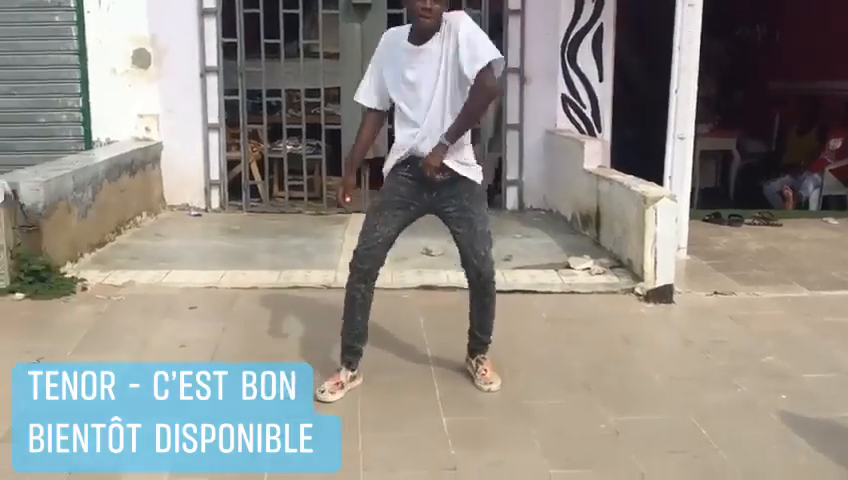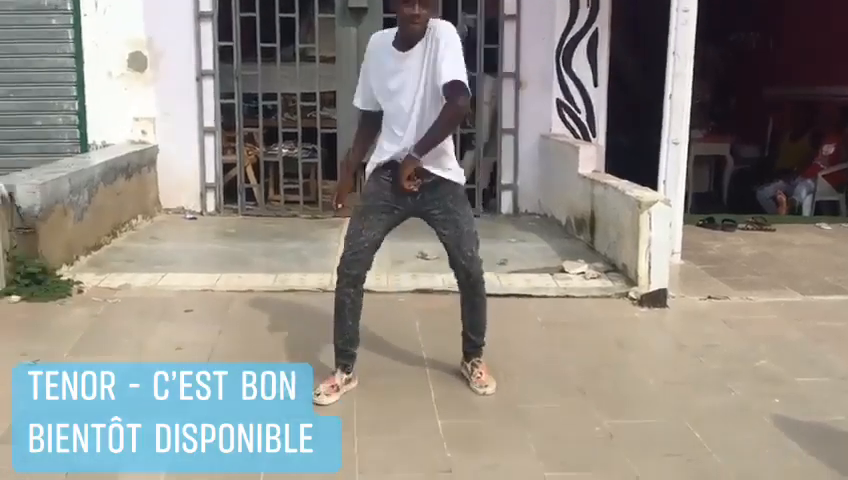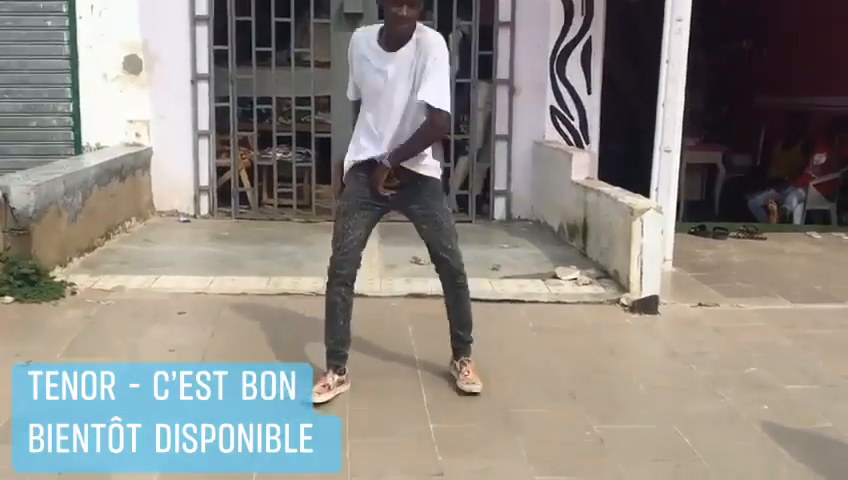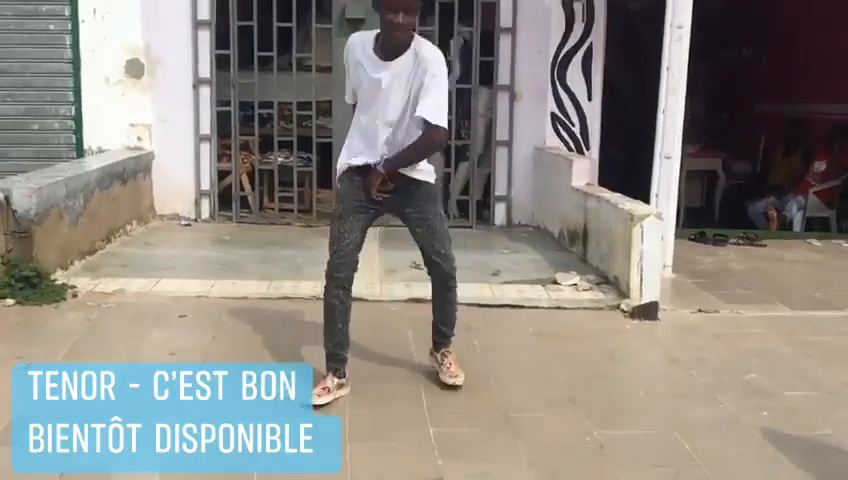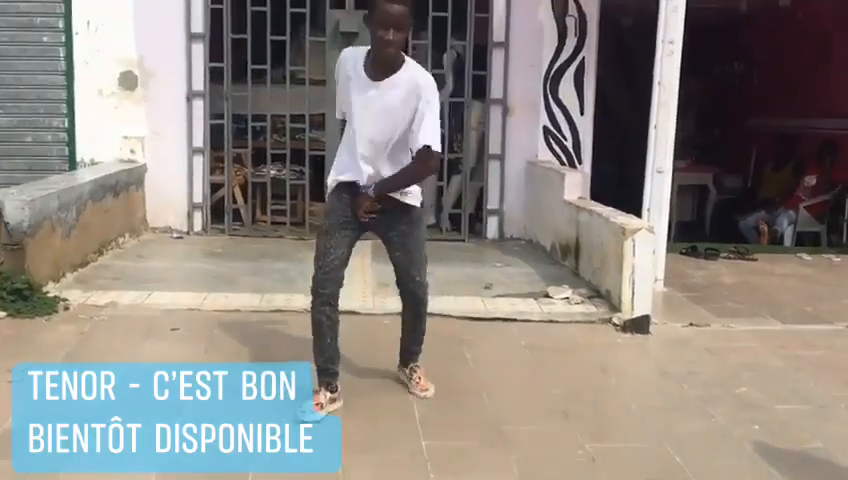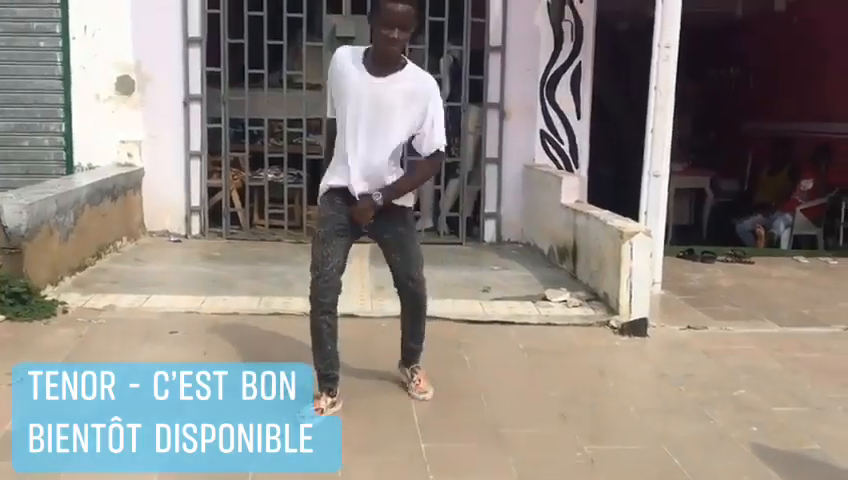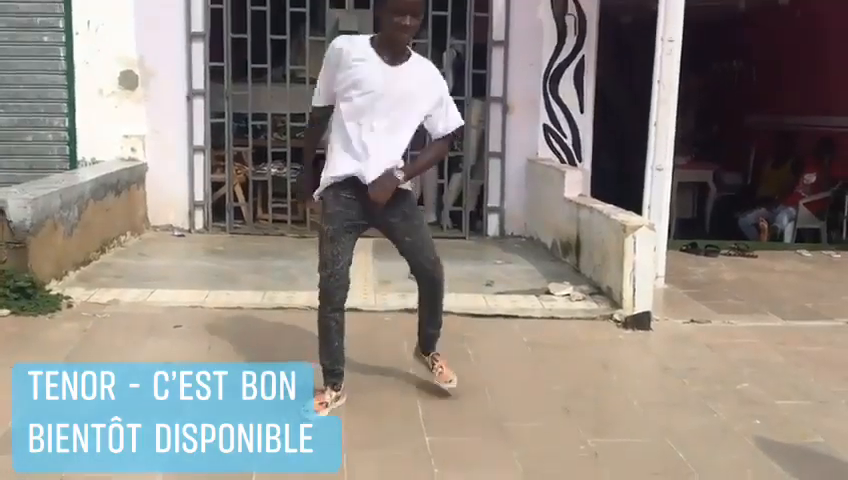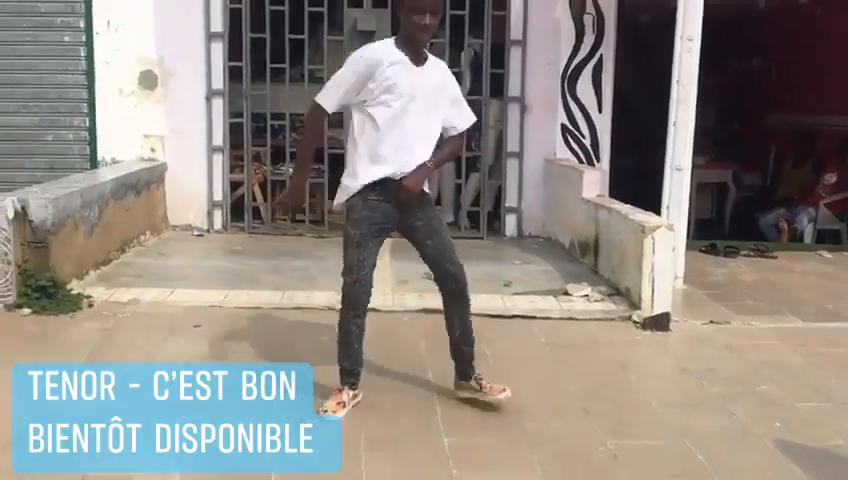
dt=0.1s
person 1, frame 1
right shoulder: (389, 43)
left elbow: (491, 82)
right elbow: (375, 110)
left wrist: (445, 144)
right wrist: (351, 168)
left hip: (456, 172)
right hip: (405, 170)
left knee: (481, 268)
right knee: (363, 262)
left ankle: (478, 354)
right ankle: (349, 366)
person 1, frame 2
left shoulder: (443, 36)
right shoulder: (377, 44)
left elbow: (458, 101)
left wrist: (417, 156)
right wrist: (348, 170)
left hip: (438, 175)
right hip: (386, 173)
left knee: (470, 268)
right knee: (350, 267)
left ankle: (473, 357)
right ankle: (344, 369)
person 1, frame 3
left shoulder: (431, 46)
right shoulder: (360, 41)
left elbow: (437, 121)
left wrist: (391, 162)
left hip: (416, 171)
right hip: (364, 170)
left knee: (451, 263)
right knee: (341, 268)
left ankle: (461, 354)
right ankle: (337, 369)
person 1, frame 4
left shoulder: (429, 58)
right shoulder: (356, 46)
left elbow: (436, 135)
left wrist: (385, 168)
left hip: (411, 176)
right hip: (359, 173)
left knee: (443, 266)
right knee: (338, 271)
left ankle: (442, 348)
right ankle: (335, 373)
person 1, frame 5
left shoulder: (420, 84)
right shoulder: (347, 62)
left elbow: (429, 158)
left wrist: (377, 191)
left hip: (397, 197)
right hip: (346, 191)
left knee: (415, 290)
right knee: (324, 287)
left ankle: (409, 364)
right ankle: (328, 387)
person 1, frame 6
left shoulder: (423, 86)
right shoulder: (341, 61)
left elbow: (434, 158)
left wrist: (380, 199)
left hip: (391, 202)
right hip: (337, 197)
left knee: (414, 289)
right knee: (322, 295)
left ankle: (411, 364)
right ankle: (328, 391)
person 1, frame 7
left shoulder: (427, 74)
right shoulder: (344, 51)
left elbow: (446, 136)
right elbow: (319, 110)
left wrist: (395, 178)
right wrist: (308, 171)
left hip: (392, 189)
right hip: (343, 187)
left knee: (431, 272)
right knee: (333, 287)
left ankle: (427, 351)
right ankle: (333, 386)
person 1, frame 8
left shoulder: (441, 75)
right shoulder: (371, 58)
left elbow: (458, 133)
right elbow: (319, 111)
left wrist: (426, 169)
right wrist: (298, 180)
left hip: (414, 192)
right hip: (367, 192)
left knee: (454, 279)
right knee: (356, 291)
left ankle: (466, 373)
right ankle: (349, 385)
